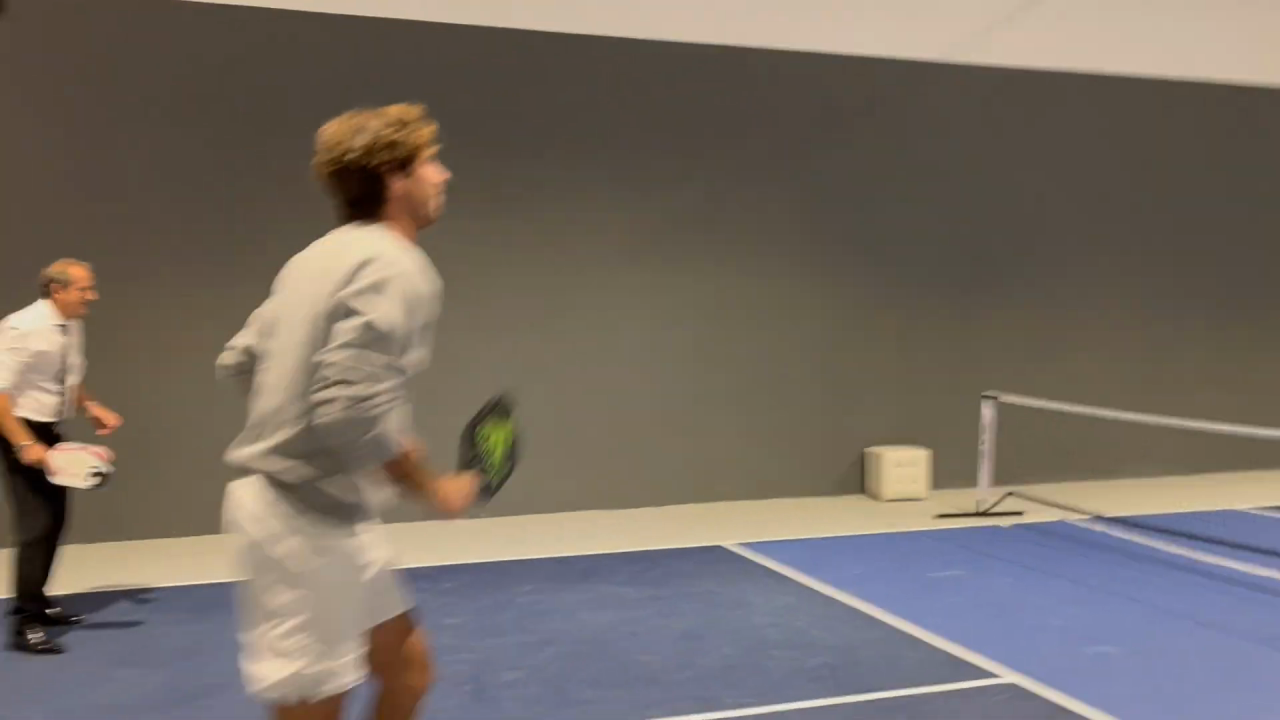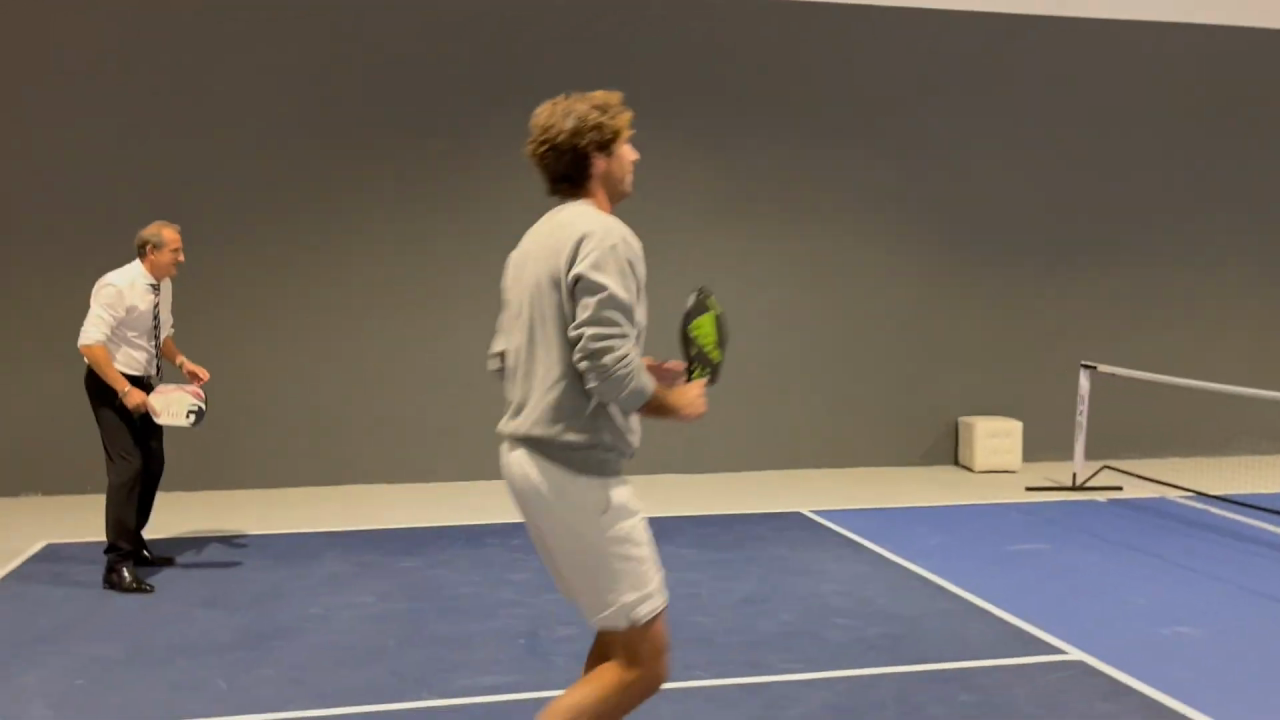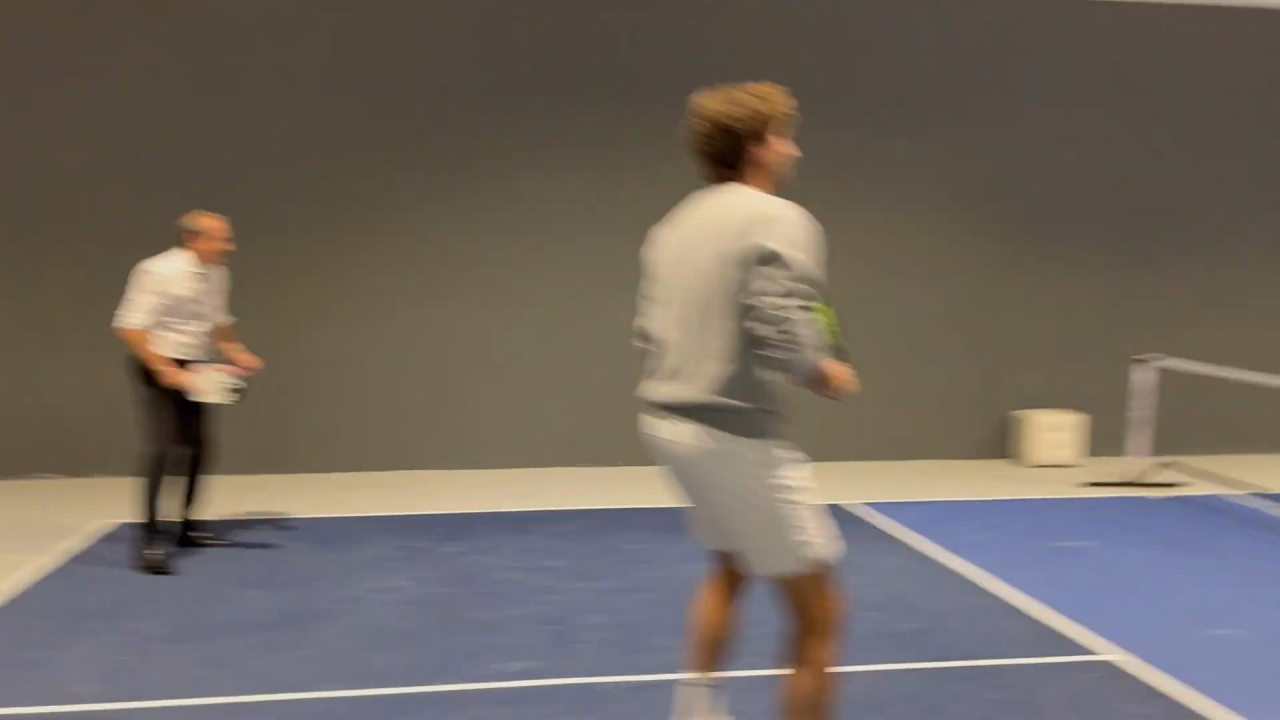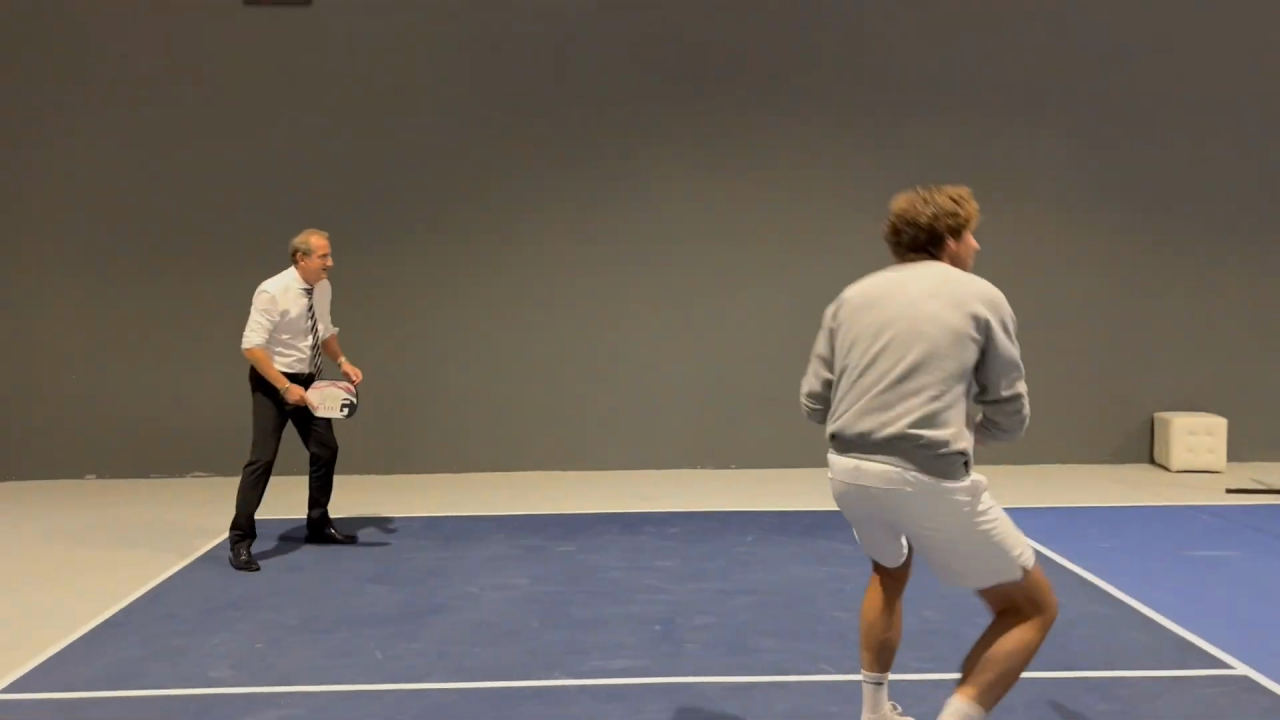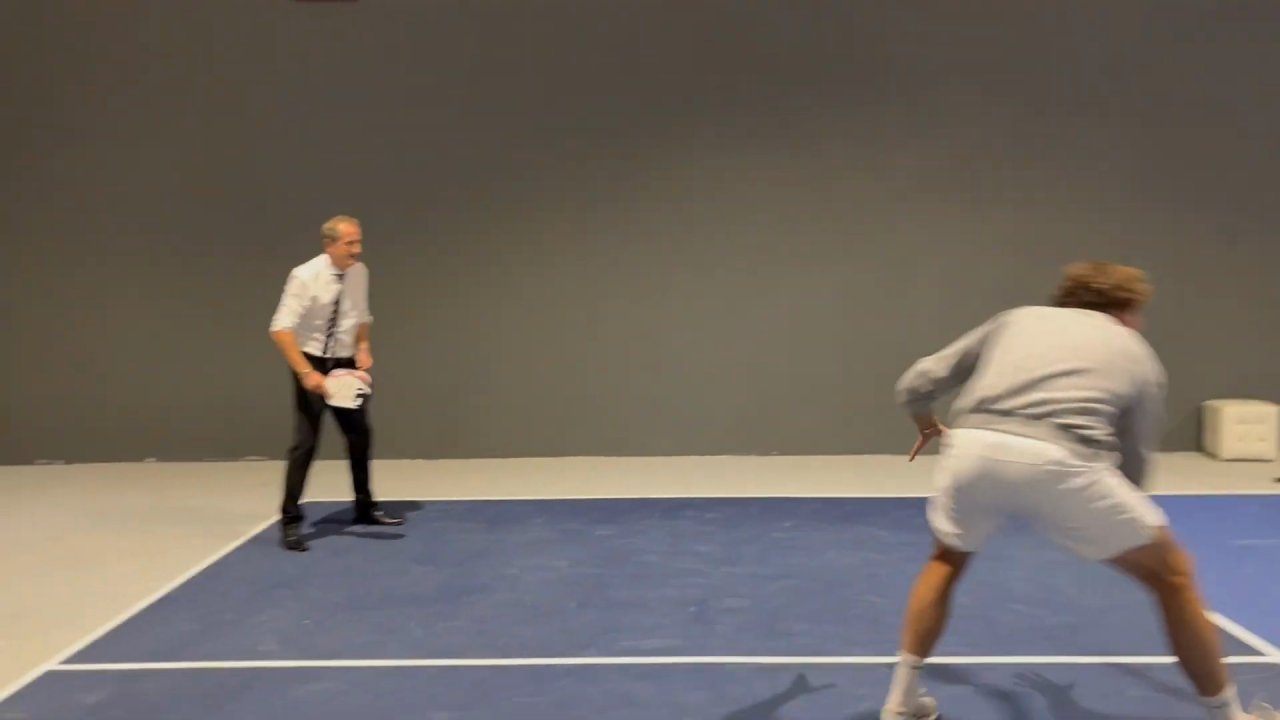
dt=0.3s
person 1, frame 1
left shoulder: (317, 260)
right shoulder: (396, 271)
left elbow: (238, 363)
right elbow: (354, 413)
right wrist: (429, 485)
left hip: (306, 507)
right hip: (305, 517)
left knee: (409, 669)
person 1, frame 2
left shoulder: (533, 243)
right shoulder: (604, 238)
left elbow: (505, 359)
right elbow: (611, 371)
right wrist: (676, 402)
left hip: (535, 457)
right hip: (577, 471)
left knee: (631, 634)
right knee: (639, 662)
person 1, frame 3
left shoulder: (670, 229)
right shoulder: (781, 220)
left elbow: (650, 337)
right elbow: (784, 341)
right wrist: (832, 378)
left hip: (666, 427)
right hip: (733, 436)
left knee: (733, 565)
right knee: (818, 612)
person 1, frame 4
left shoulder: (851, 296)
right shoulder: (983, 298)
left elbow: (814, 401)
right elbow: (1009, 417)
left hip: (848, 467)
right hip: (928, 477)
left knee: (889, 573)
right knee: (1033, 609)
person 1, frame 5
left shoulder: (1015, 320)
right shoulder: (1137, 355)
left elbow: (916, 386)
right elbow: (1130, 470)
left wrist: (927, 426)
left hip: (974, 447)
right hip: (1057, 463)
left knee: (946, 561)
right knee: (1171, 579)
person 2, frame 1
left shoulder: (73, 328)
left wrist: (92, 407)
left hip: (50, 431)
left knee: (54, 517)
right knee: (37, 521)
left ankle: (35, 601)
person 2, frame 2
left shoulder: (163, 286)
right shoulder: (116, 285)
right elbow: (90, 343)
left wrist: (181, 360)
right wrist: (125, 390)
left hip: (143, 384)
right hip: (111, 384)
left knee: (152, 466)
right knee: (127, 467)
left ankle: (133, 545)
right ankle: (118, 563)
person 2, frame 3
left shoulder: (217, 274)
right shoulder: (158, 272)
right elbow: (130, 325)
left wrist: (234, 349)
right wrist: (164, 369)
left hip: (193, 370)
right hip: (160, 369)
left knee: (197, 447)
right knee: (162, 448)
left ankle: (186, 526)
right ankle: (151, 539)
person 2, frame 4
left shoulder: (323, 288)
right shoulder: (273, 291)
right elbow: (251, 345)
left wrist: (342, 360)
right wrist: (285, 387)
left hip: (307, 381)
right hip: (272, 382)
left knee: (325, 449)
right knee: (263, 456)
left ankle: (318, 524)
right ankle: (241, 539)
person 2, frame 5
left shoulder: (359, 273)
right shoulder: (305, 276)
right elbow: (281, 328)
left wrist: (363, 348)
right wrist: (306, 373)
left hip: (346, 366)
right hip: (313, 366)
left knee: (360, 435)
right knee: (306, 441)
left ankle: (365, 506)
right ankle: (291, 522)
